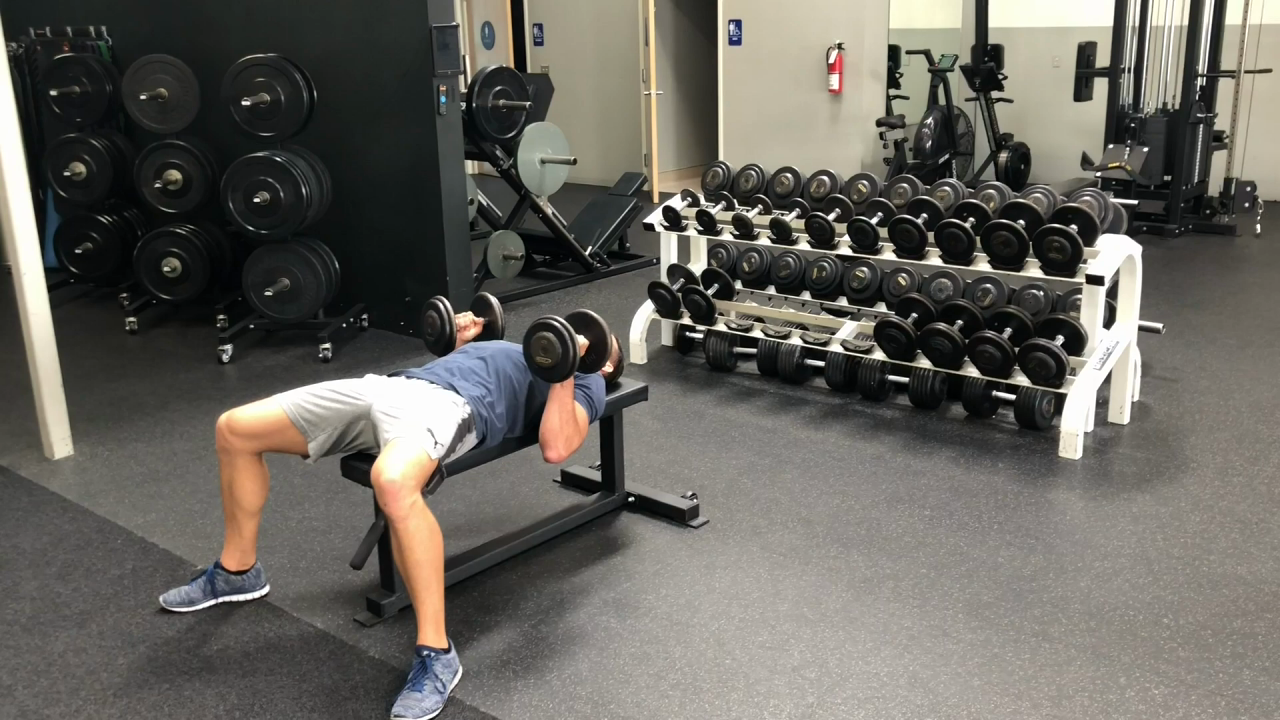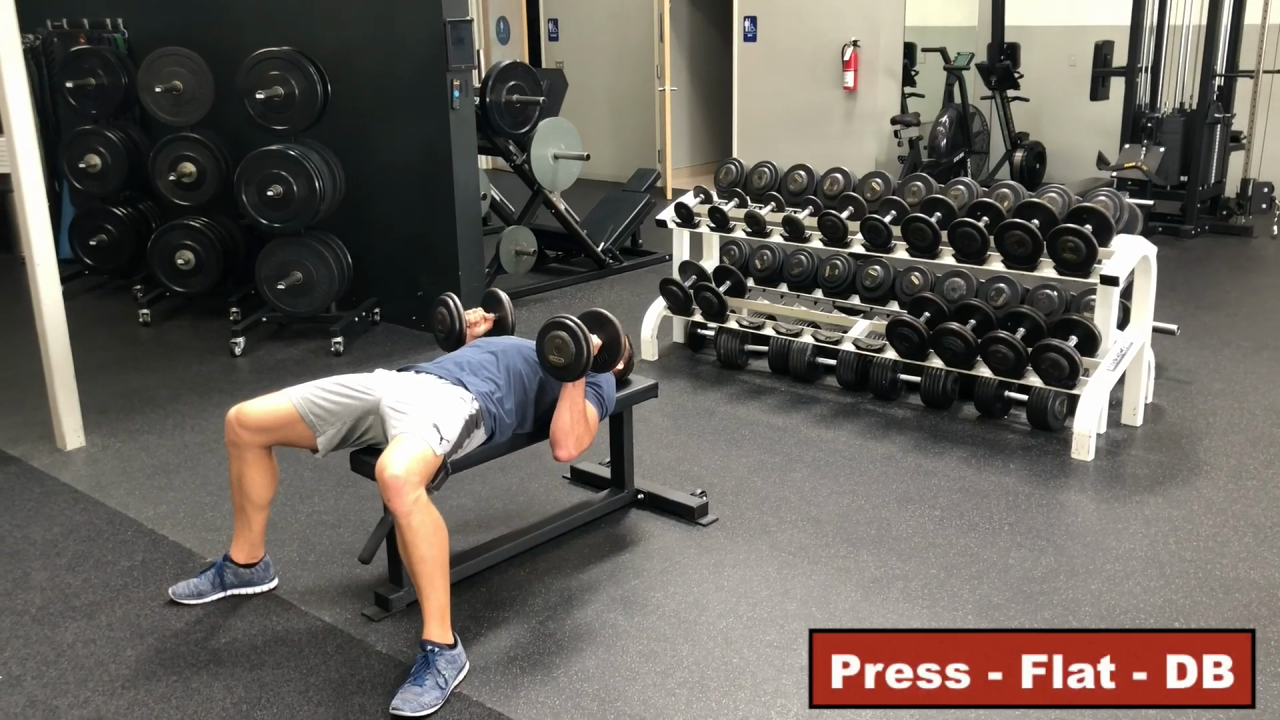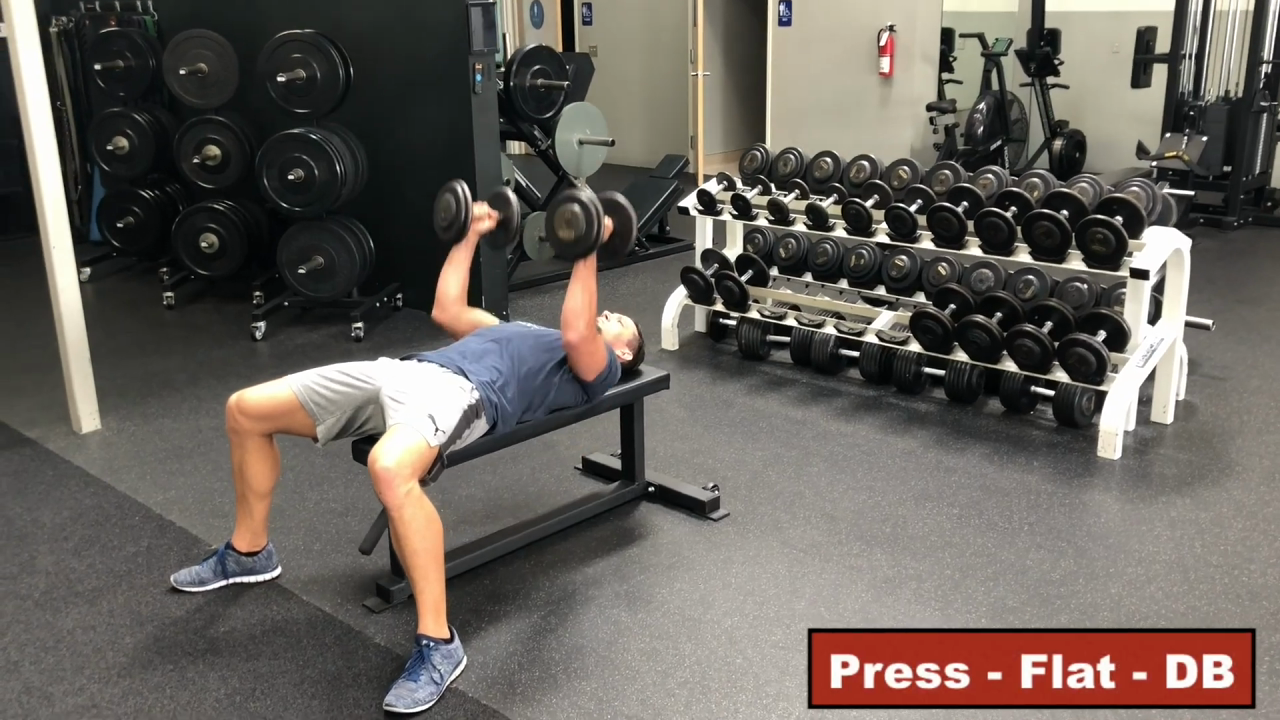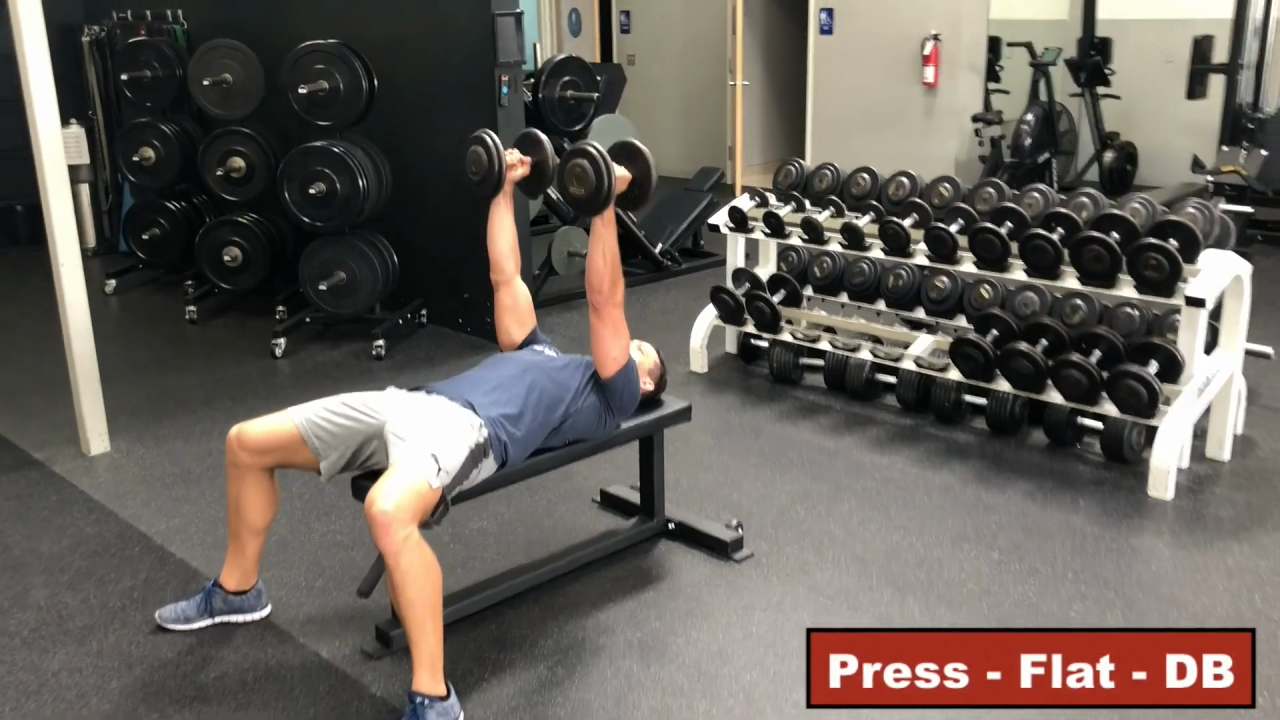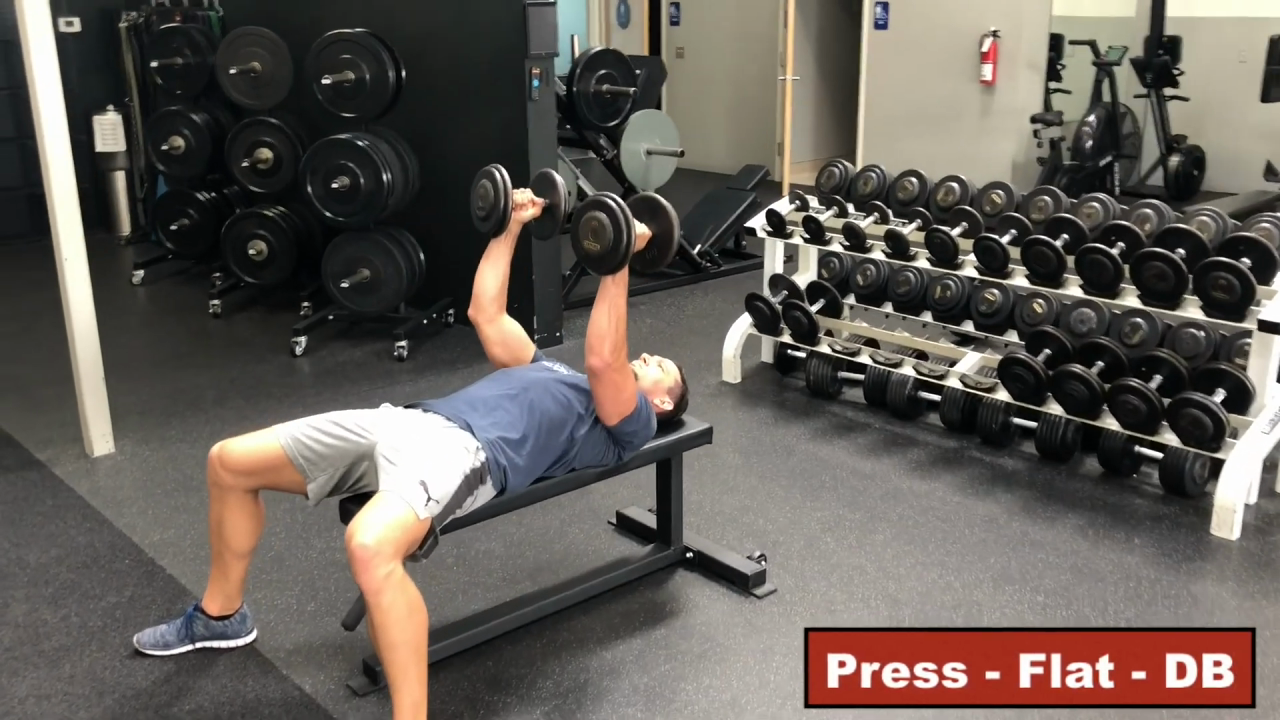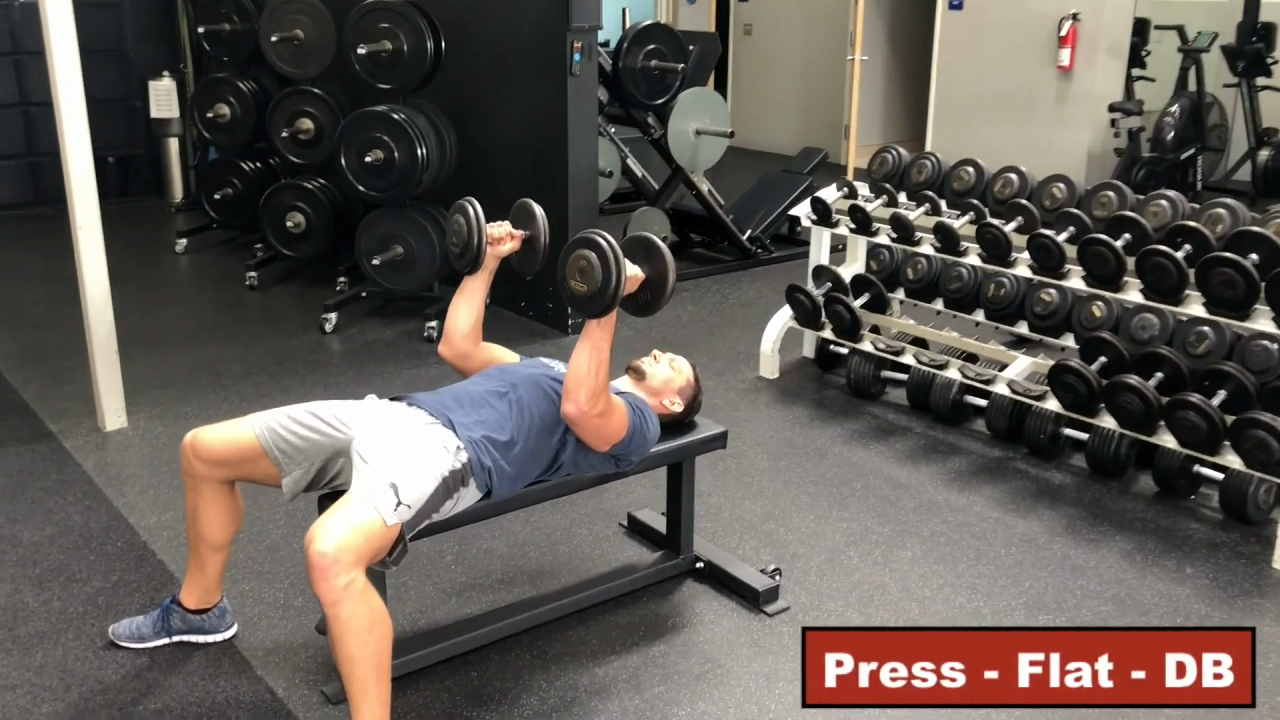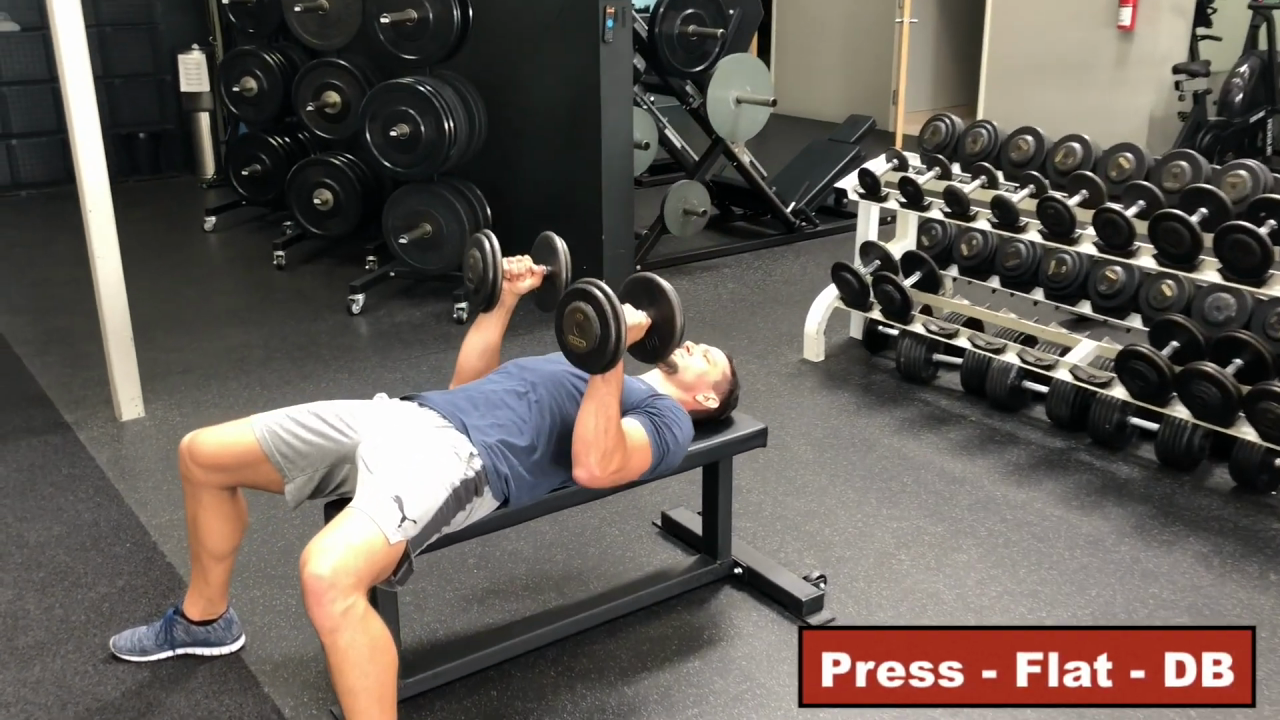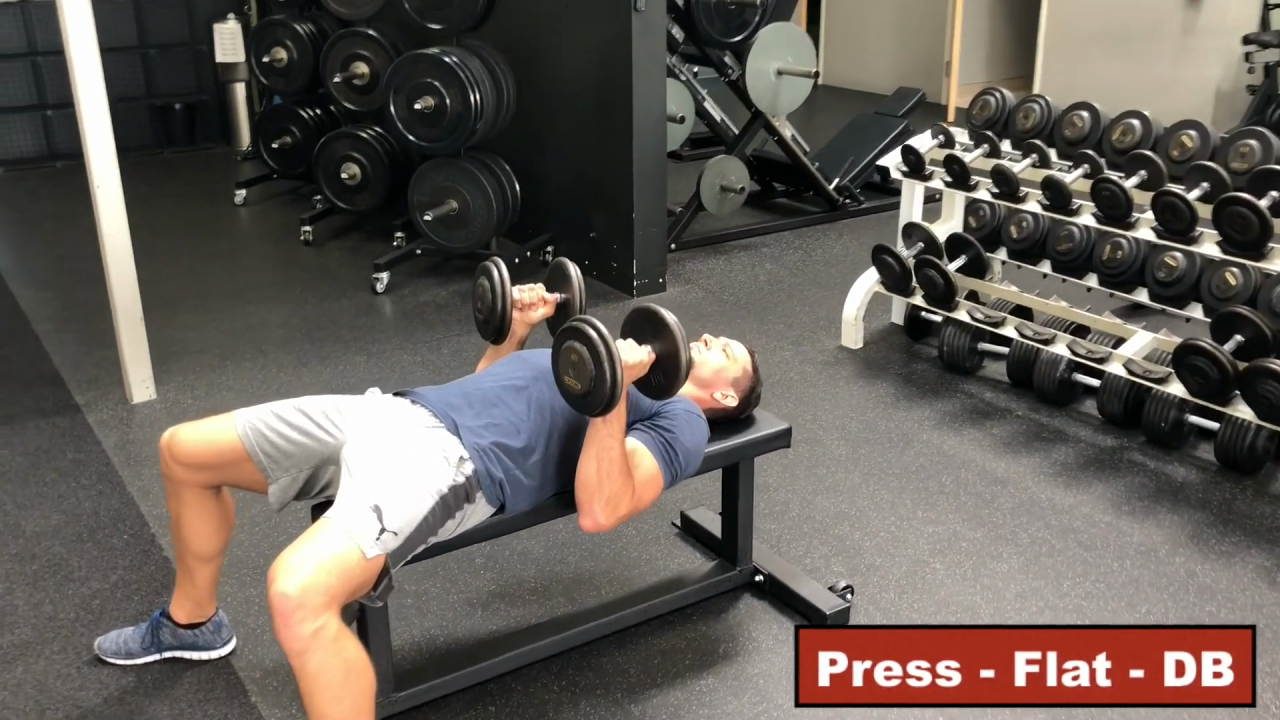
dt=0.7s
person 1, frame 1
left shoulder: (585, 381)
right shoulder: (529, 351)
left elbow: (555, 448)
right wrist: (459, 341)
left hip: (450, 404)
right hip: (388, 385)
left knee: (394, 483)
right knee: (235, 430)
left ankle: (436, 654)
right ankle: (238, 571)
person 1, frame 2
left shoulder: (594, 378)
right shoulder: (540, 350)
left elbow: (565, 447)
right wrist: (468, 338)
left hip: (459, 400)
right hip: (398, 380)
left knee: (399, 479)
right knee: (244, 422)
left ankle: (441, 649)
right ankle: (247, 564)
person 1, frame 3
left shoulder: (596, 368)
right shoulder: (524, 328)
left elbow: (577, 334)
right elbow: (447, 311)
right wrist: (470, 235)
left hip: (462, 393)
right hip: (406, 369)
left knee: (390, 469)
right knee: (246, 410)
left ankle: (438, 643)
right ankle: (249, 551)
person 1, frame 4
left shoulder: (614, 395)
right shoulder: (541, 354)
left elbow: (604, 301)
right elbow: (506, 276)
left wrist: (604, 209)
right wrist: (505, 188)
left hip: (469, 428)
right hip: (408, 402)
left knee: (389, 513)
right knee: (246, 443)
right ankle: (238, 589)
person 1, frame 5
left shoulder: (630, 421)
right shoulder: (555, 371)
left elbow: (603, 361)
right elbow: (485, 313)
left wrist: (618, 263)
right wrist: (511, 228)
left hip: (467, 452)
right hip: (407, 420)
left knee: (371, 546)
right knee: (228, 461)
right ankle: (221, 614)
person 1, frame 6
left shoulder: (635, 424)
right shoulder: (556, 370)
left elbow: (580, 409)
right elbow: (457, 345)
left wrist: (607, 307)
right wrist: (489, 261)
left hip: (450, 450)
right hip: (393, 414)
left knee: (332, 555)
right knee: (202, 451)
right ankle: (200, 607)
person 1, frame 7
left shoulder: (668, 419)
right shoulder: (592, 369)
left elbow: (593, 466)
right elbow: (467, 378)
right wrist: (505, 299)
left hip: (459, 456)
right hip: (400, 415)
left knee: (329, 577)
right knee: (200, 455)
right ankle: (204, 619)
person 1, frame 8
left shoulder: (680, 424)
right shoulder: (611, 365)
left elbow: (598, 510)
left wrist: (614, 388)
right wrist: (516, 328)
left hip: (450, 459)
right hip: (395, 411)
left knee: (297, 595)
right knee: (182, 451)
right ankle: (192, 622)
